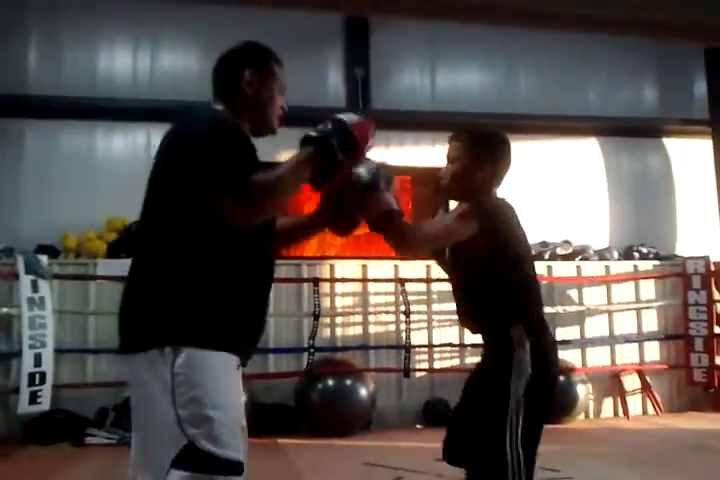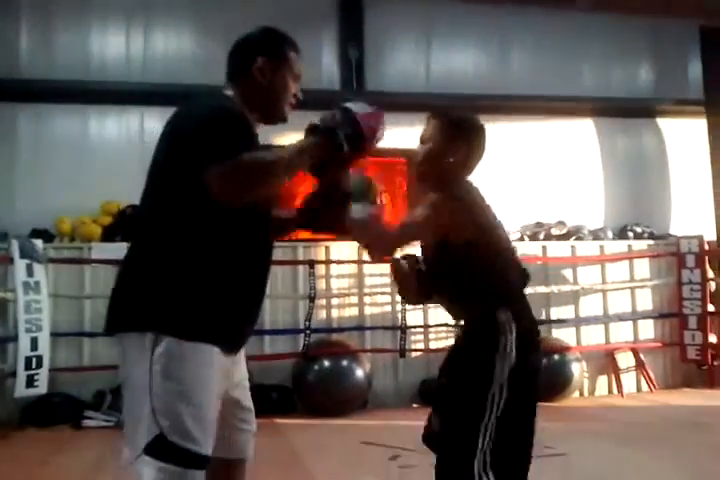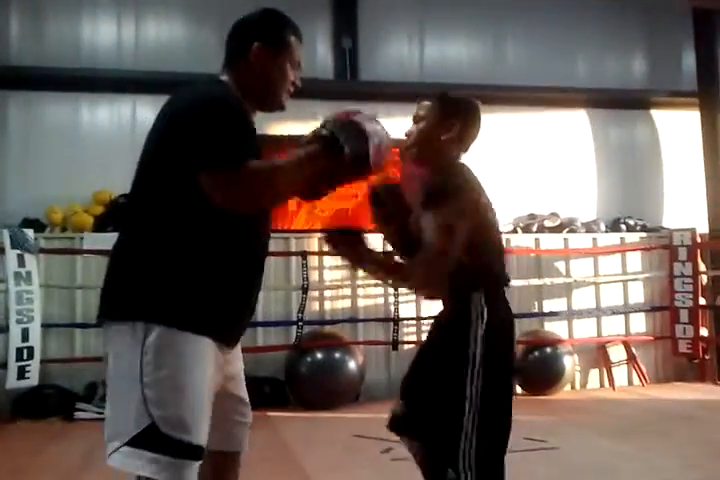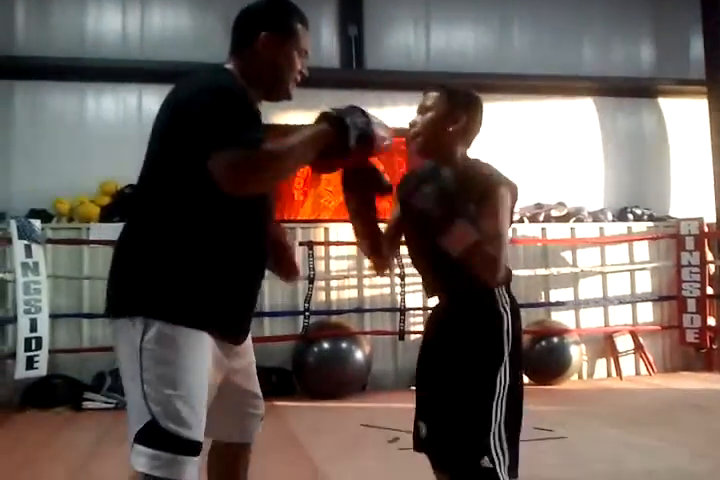
dt=0.3s
person 1, frame 1
left shoulder: (224, 142)
right shoulder: (211, 133)
left elbow: (262, 235)
right elbow: (244, 209)
left wrist: (320, 218)
right wrist: (315, 154)
left hip: (211, 336)
right hip: (181, 335)
person 1, frame 2
left shoulder: (231, 129)
right shoulder: (213, 119)
left elbow: (249, 219)
right elbow: (232, 185)
left wrist: (307, 215)
right wrist: (319, 143)
left hip: (210, 324)
right hip: (171, 321)
person 1, frame 3
left shoulder: (228, 117)
right shoulder: (208, 106)
left elbow: (249, 202)
right elbow: (232, 191)
left wrist: (310, 171)
right wrist: (323, 152)
left hip: (208, 315)
right hip: (161, 310)
person 1, frame 4
left shoulder: (237, 106)
right shoulder: (211, 94)
right elbow: (241, 175)
left wrist: (276, 246)
right wrist: (330, 132)
left hip: (217, 308)
right hip: (167, 304)
left knee: (238, 432)
person 2, frame 1
left shoulder: (487, 215)
right shoulder: (476, 214)
left elbow: (416, 242)
left wrist: (377, 197)
left hip: (520, 350)
right hip: (502, 347)
right knee: (469, 449)
person 2, frame 2
left shoulder: (454, 202)
right shoulder: (440, 203)
left elbow: (385, 242)
right elbow: (422, 289)
right wrist: (410, 274)
left hip: (503, 334)
right hip: (478, 332)
right knee: (451, 444)
person 2, frame 3
left shoulder: (460, 192)
right shoulder: (431, 184)
left elbow: (429, 279)
right elbow: (418, 269)
left wrist: (356, 250)
right wrist: (395, 216)
left hip: (479, 320)
right hip: (457, 318)
right knee: (422, 431)
person 2, frame 4
left shoulder: (486, 182)
right shoulder: (414, 183)
left elbow: (493, 271)
right elbow: (381, 258)
left wrist: (445, 221)
left hip: (488, 317)
right hip: (448, 314)
right knee: (439, 442)
